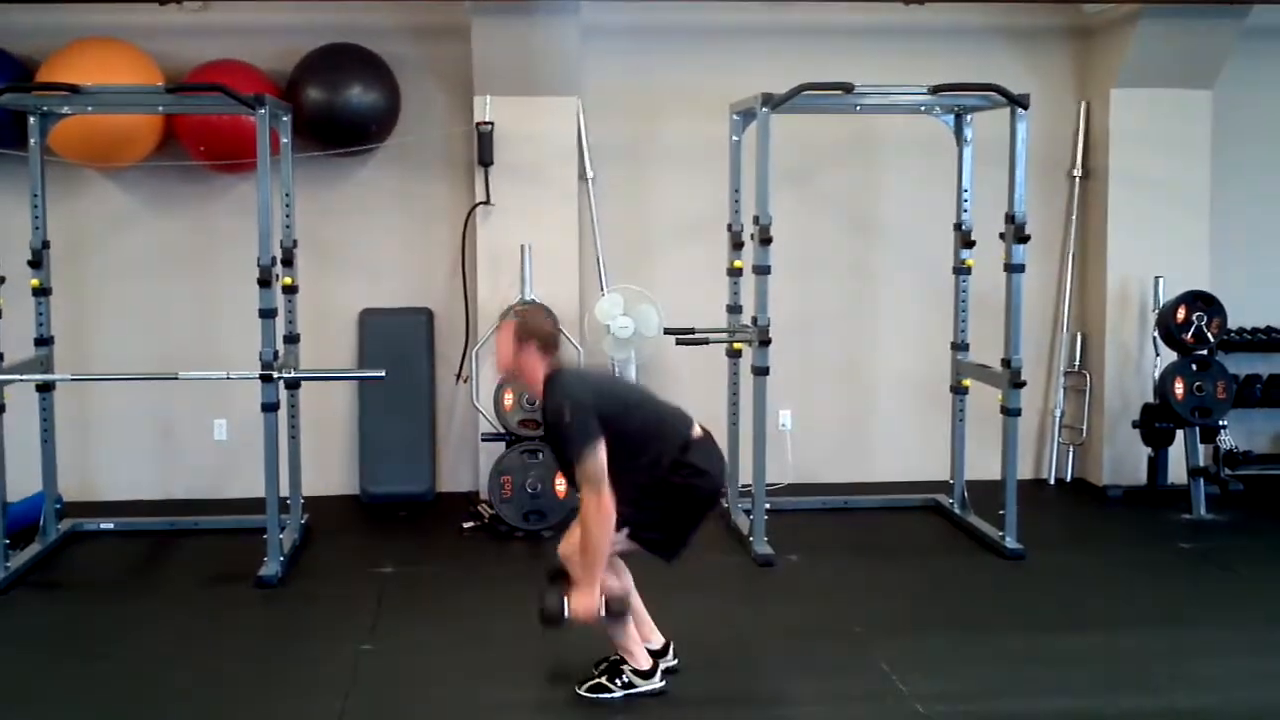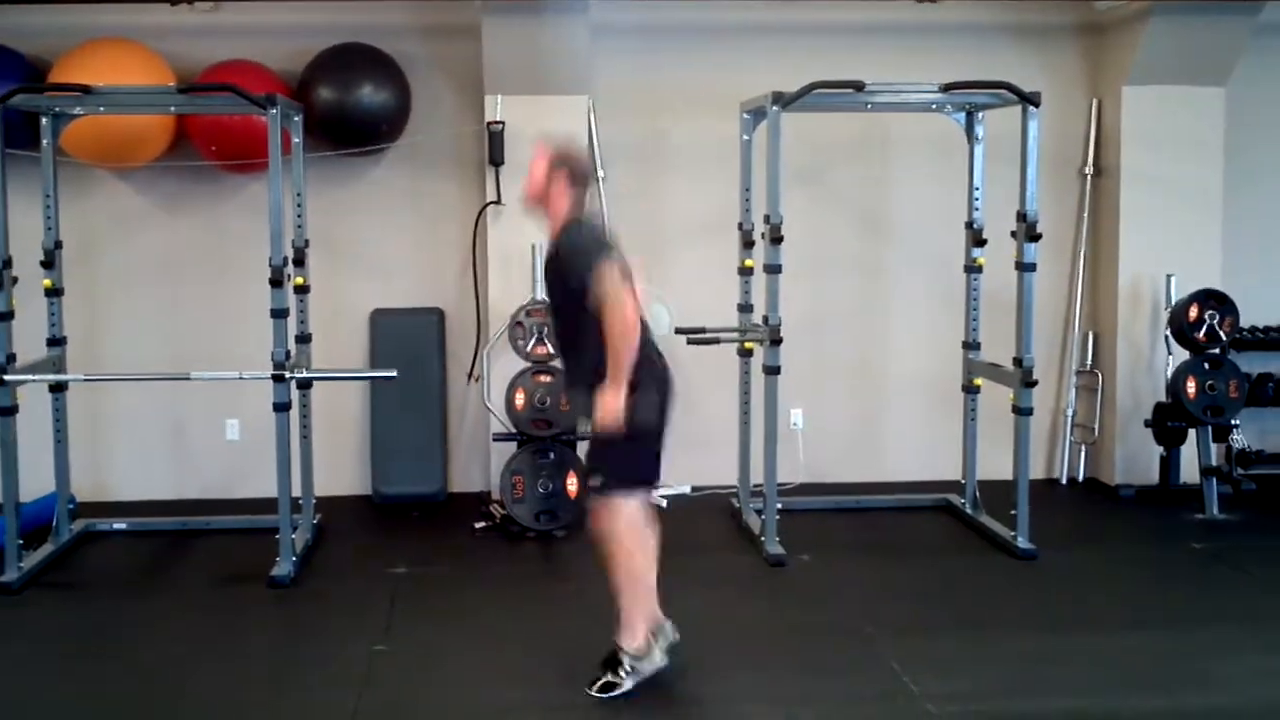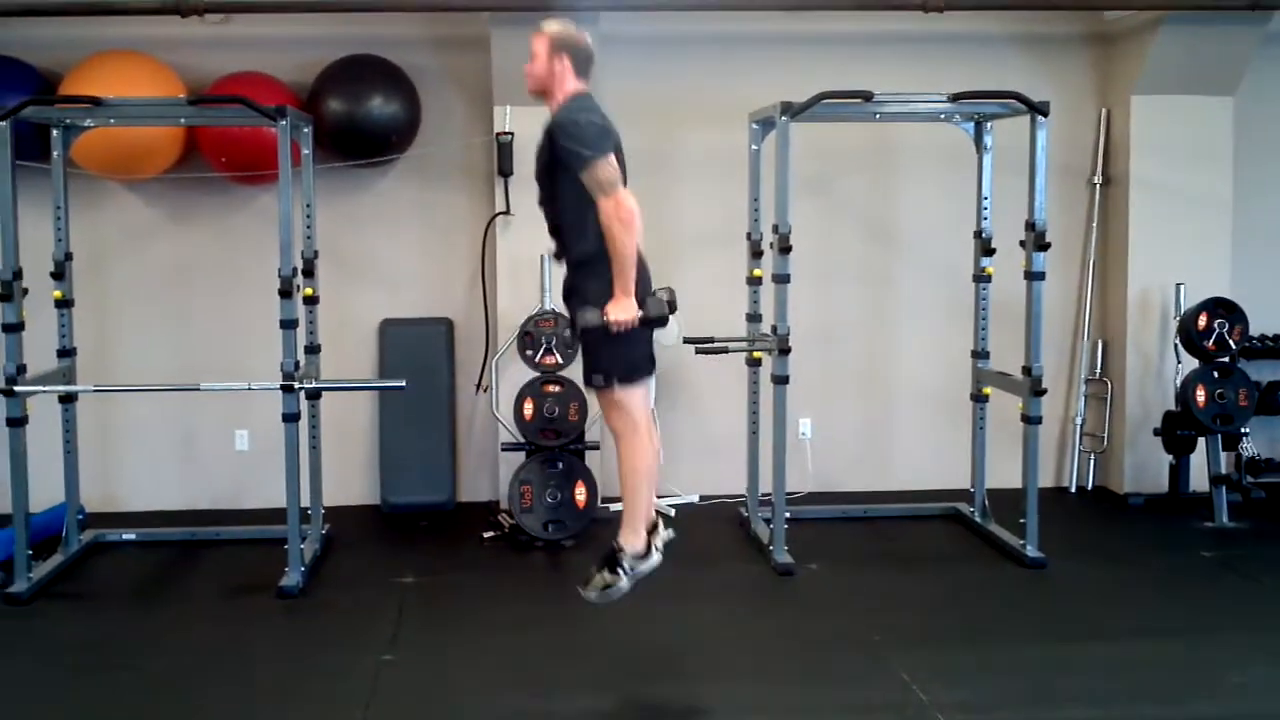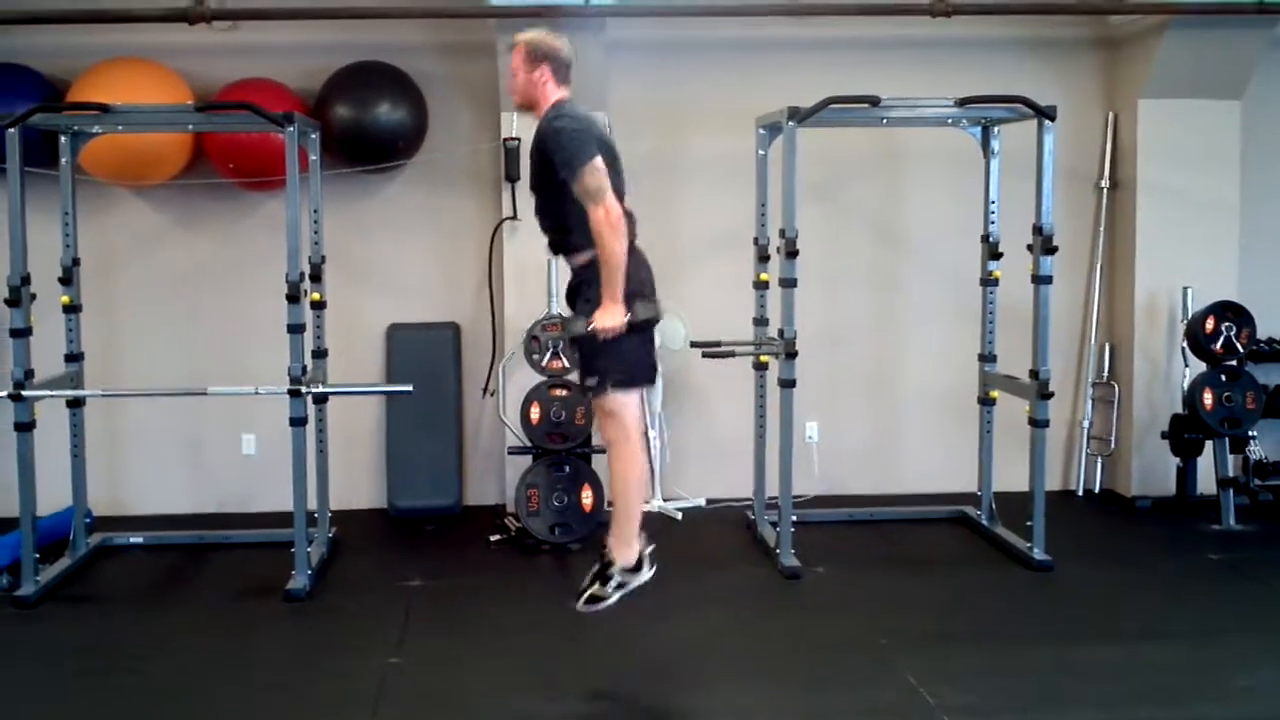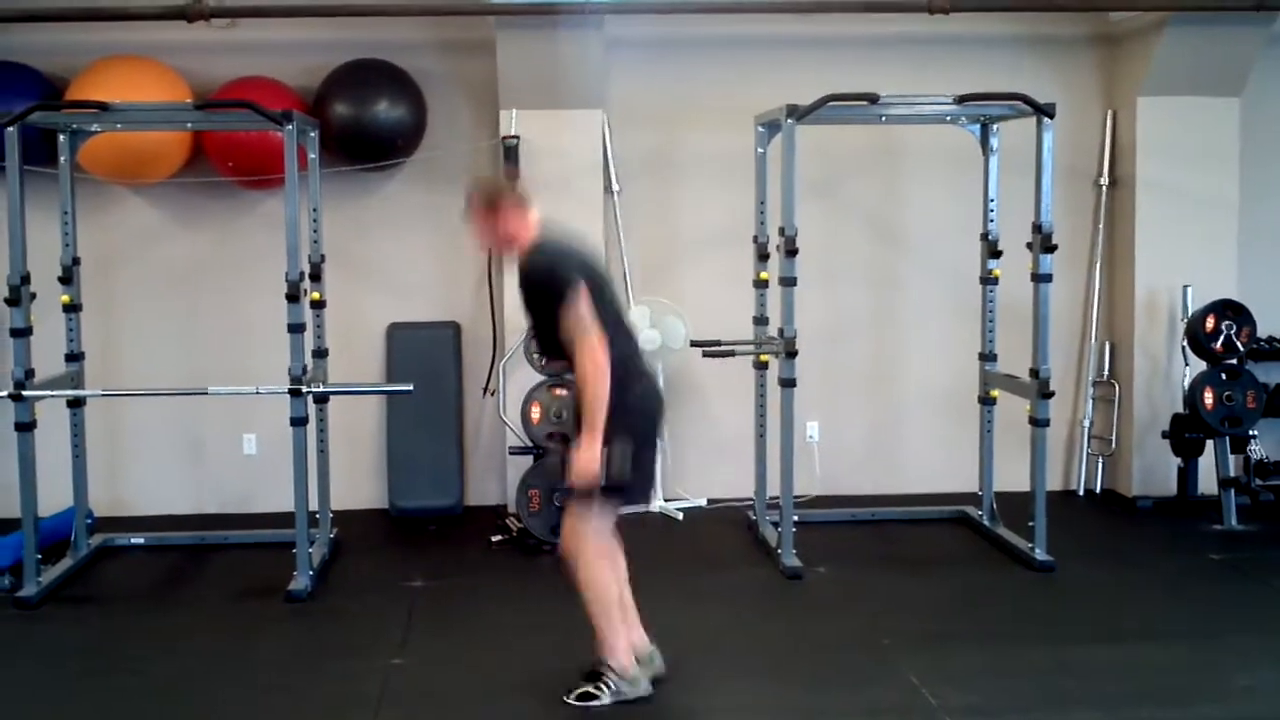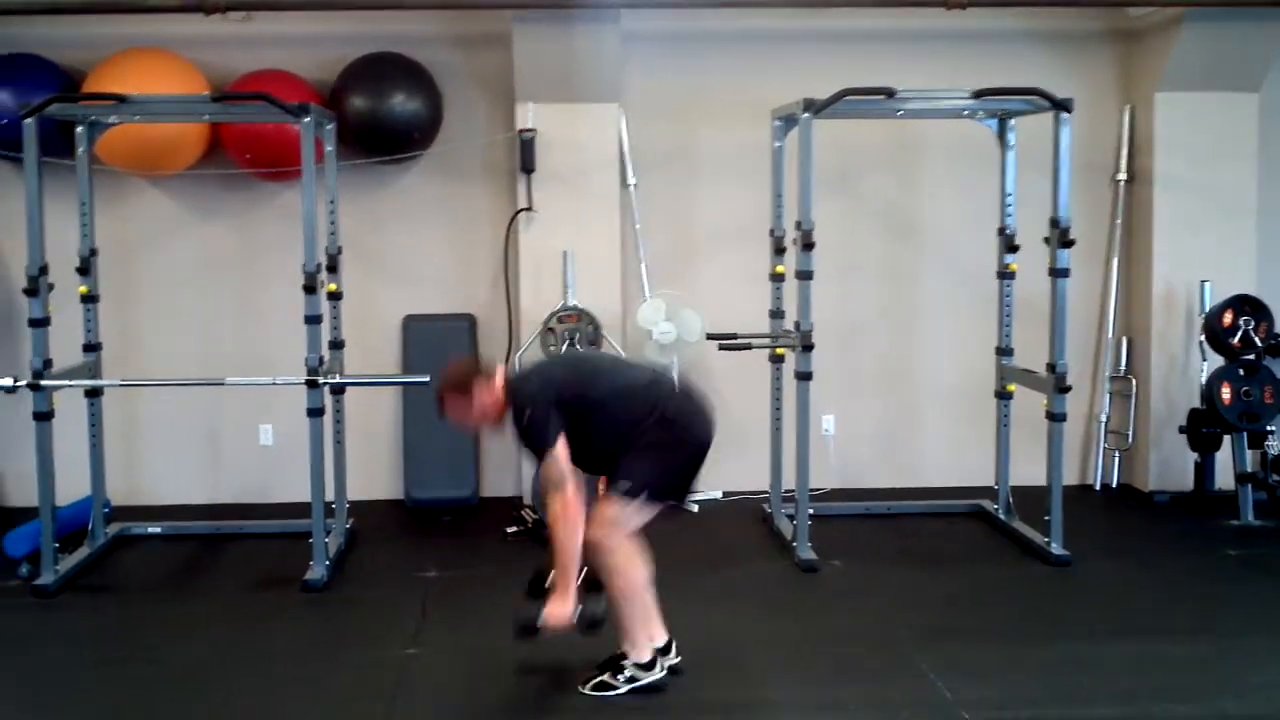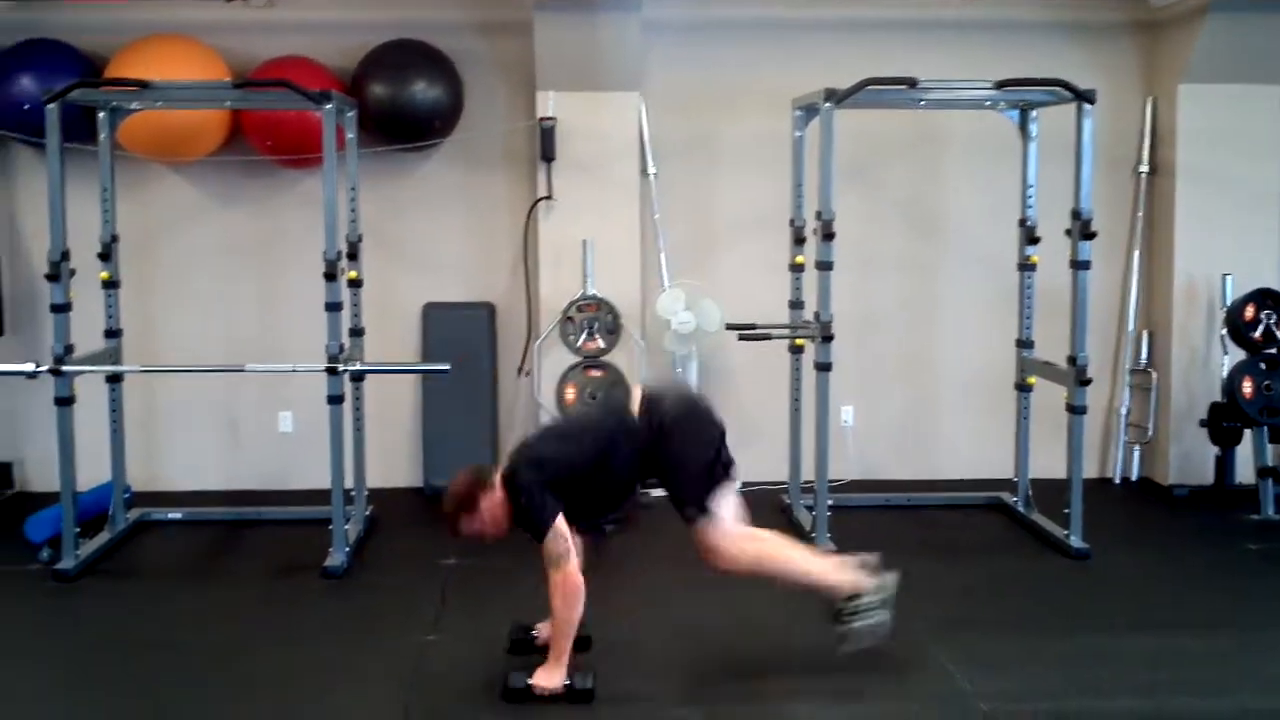
dt=0.2s
person 1, frame 1
left shoulder: (566, 403)
right shoulder: (566, 389)
left elbow: (598, 498)
right elbow: (596, 488)
left wrist: (587, 587)
left hip: (688, 472)
right hip: (684, 462)
left knee: (576, 551)
right knee: (586, 546)
left ankle: (639, 666)
right ankle: (654, 648)
person 1, frame 2
left shoulder: (577, 240)
right shoulder: (573, 242)
left elbow: (623, 310)
left wrist: (615, 390)
left hip: (631, 391)
right hip: (624, 388)
left knee: (613, 515)
right knee: (626, 509)
left ankle: (640, 644)
right ankle: (650, 625)
person 1, frame 3
left shoulder: (574, 121)
right shoulder: (578, 120)
left elbow: (618, 206)
left wrist: (623, 293)
left hip: (605, 286)
right hip: (599, 280)
left knee: (624, 407)
right knee: (627, 406)
left ankle: (635, 543)
right ankle: (643, 525)
person 1, frame 4
left shoulder: (561, 127)
right shoulder: (569, 125)
left elbow: (606, 211)
left wrist: (612, 301)
left hip: (605, 284)
right hip: (605, 283)
left knee: (619, 420)
right knee: (619, 419)
left ankle: (626, 557)
right ankle: (630, 544)
person 1, frame 5
left shoulder: (546, 261)
right shoulder: (551, 256)
left elbow: (592, 347)
left wrist: (590, 443)
right wrist: (590, 431)
left hip: (623, 408)
right hip: (625, 402)
left knee: (579, 536)
right knee: (593, 530)
left ankle: (622, 669)
right ankle: (636, 648)
person 1, frame 6
left shoulder: (529, 401)
right shoulder: (535, 384)
left elbow: (564, 498)
right elbow: (567, 490)
left wrist: (563, 594)
right wrist: (566, 570)
left hip: (675, 422)
right hip: (675, 415)
left knee: (607, 528)
right knee: (607, 527)
left ankle: (642, 658)
right ankle: (656, 644)
person 1, frame 7
left shoulder: (524, 488)
left elbow: (568, 577)
right elbow: (567, 553)
left wrist: (556, 664)
right wrist: (558, 623)
left hip: (668, 431)
right hip: (663, 417)
left knee: (725, 547)
right knee: (727, 537)
left ankle: (857, 587)
right ankle: (850, 572)
